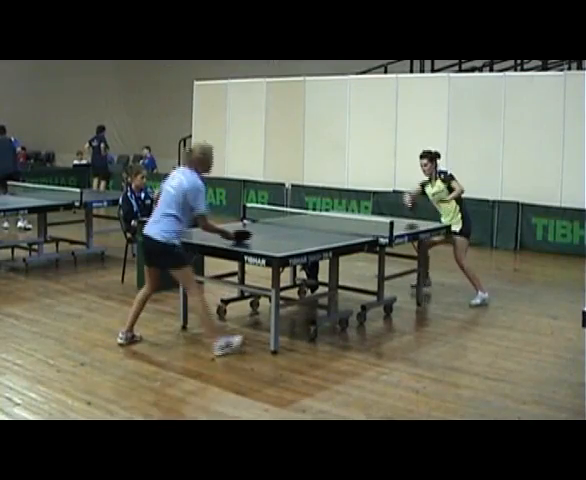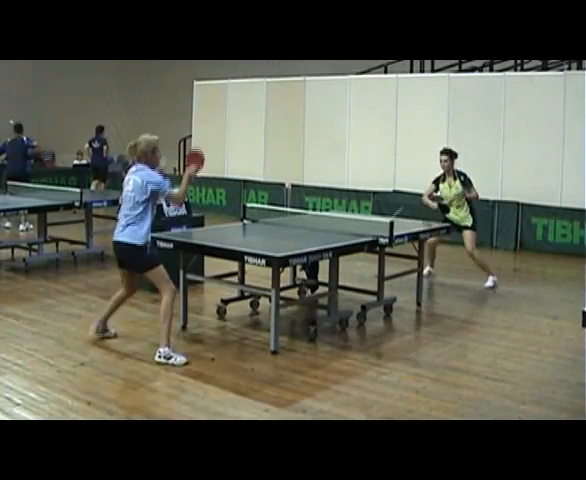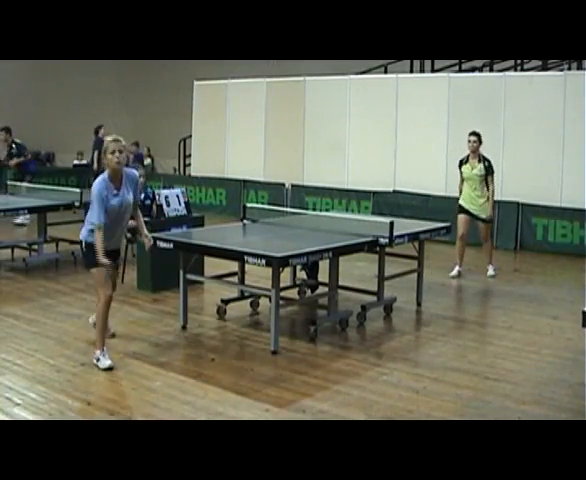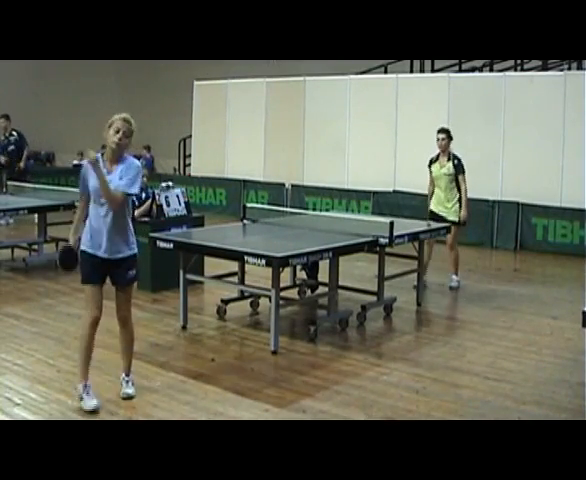
dt=1s
person 1, frame 1
left shoulder: (177, 172)
right shoulder: (196, 184)
left elbow: (157, 198)
right elbow: (204, 224)
right wrist: (224, 232)
left hip: (149, 236)
right hip: (167, 241)
left knee: (150, 287)
right knee: (194, 290)
left ankle: (126, 333)
right ankle: (219, 341)
person 1, frame 2
left shoulder: (133, 172)
right shoulder: (149, 176)
right elbow: (177, 200)
right wrist: (187, 176)
left hip: (120, 241)
right hip: (135, 243)
left knee: (130, 288)
right knee: (168, 290)
left ankle: (100, 326)
right ankle: (164, 350)
person 1, frame 3
left shoulder: (132, 177)
right shoulder: (99, 186)
left elbow: (134, 207)
right elbow: (98, 227)
left wrist: (143, 230)
right wrist: (100, 256)
left hip: (114, 243)
right hip: (93, 242)
left knee: (110, 289)
right knee: (106, 294)
left ankle: (97, 319)
right ankle: (100, 351)
person 1, frame 4
left shoulder: (132, 166)
right shoulder: (91, 163)
left elbow: (116, 202)
left wrist: (98, 172)
right wrist: (74, 232)
left hip: (122, 251)
right hip: (92, 249)
left knee: (124, 317)
right knee: (93, 317)
left ankle: (126, 376)
right ankle: (83, 385)
person 2, frame 1
left shoulder: (444, 175)
right shoulder: (427, 184)
left elbow: (460, 189)
right elbow: (411, 194)
left wrist: (447, 199)
right wrist: (408, 199)
left hip: (460, 221)
right hip: (446, 222)
left knee: (460, 260)
right knee: (423, 245)
left ankle: (482, 294)
right ankle: (425, 279)
person 2, frame 2
left shoulder: (462, 177)
right shoulder: (439, 180)
left elbow: (475, 195)
right elbow: (425, 197)
left wrist: (465, 197)
right wrist: (432, 204)
left hip: (466, 218)
right hip: (449, 217)
left knee: (470, 250)
right knee: (431, 242)
left ankle: (491, 276)
right ankle: (430, 268)
person 2, frame 3
left shoulder: (486, 162)
right shoulder: (462, 162)
left elbow: (491, 185)
left wrist: (490, 206)
right wrist: (460, 198)
left hip: (482, 205)
right hip: (465, 203)
left knee: (485, 238)
right knee: (461, 235)
left ankle: (490, 266)
right ankle: (458, 267)
person 2, frame 4
left shoulder: (456, 161)
right shoulder: (432, 161)
left elbow: (463, 186)
left wrist: (464, 208)
right wrist: (428, 205)
left hip: (452, 208)
right hip: (436, 207)
left knee: (451, 244)
right knee: (428, 240)
left ankle: (455, 277)
right ankle: (423, 275)
